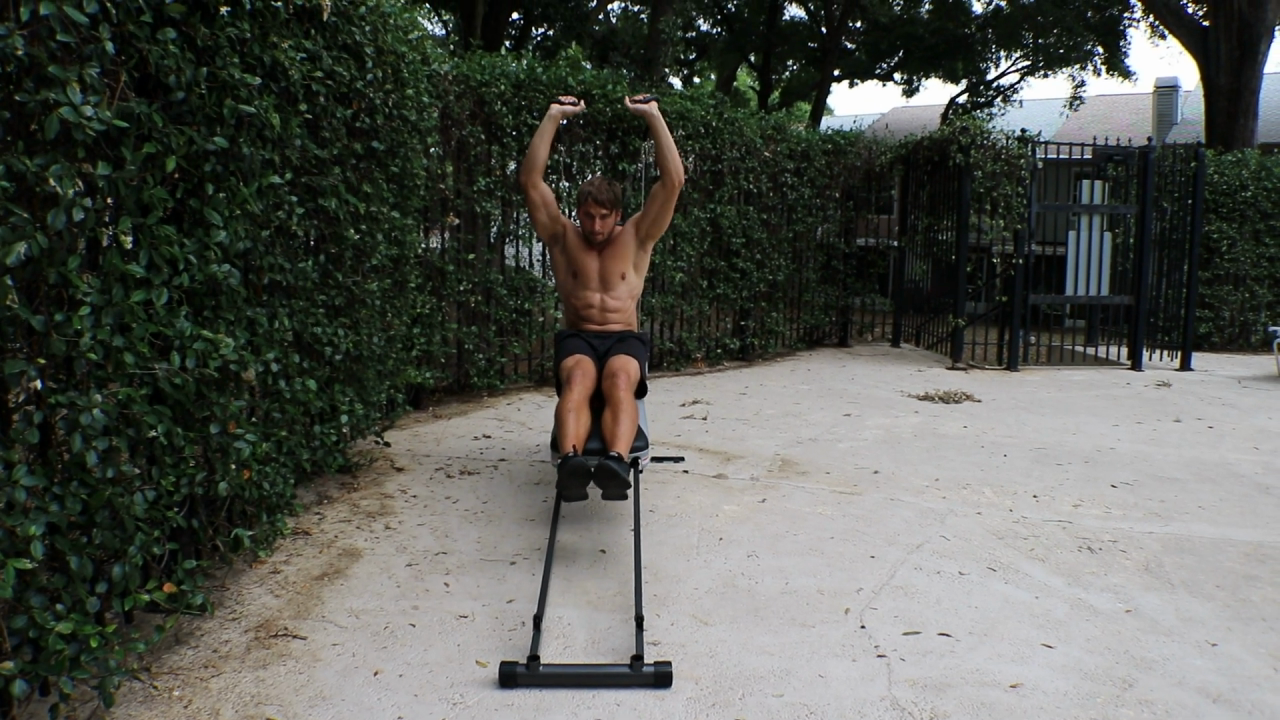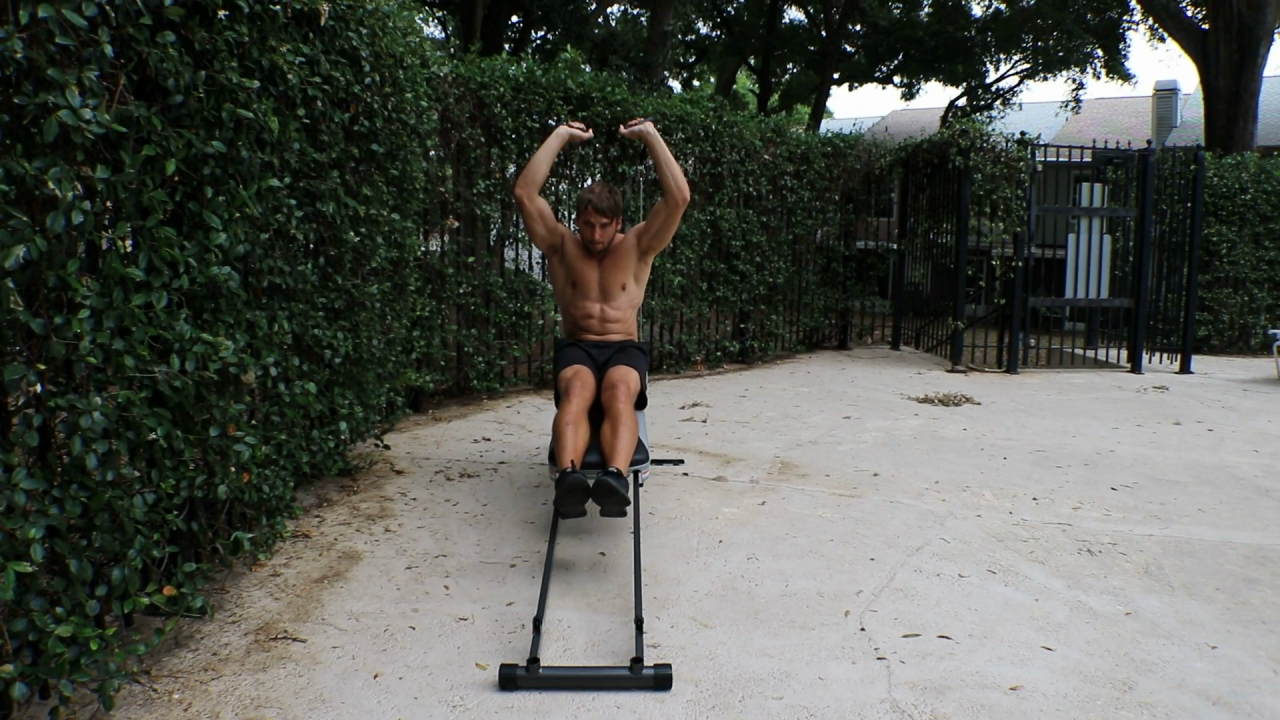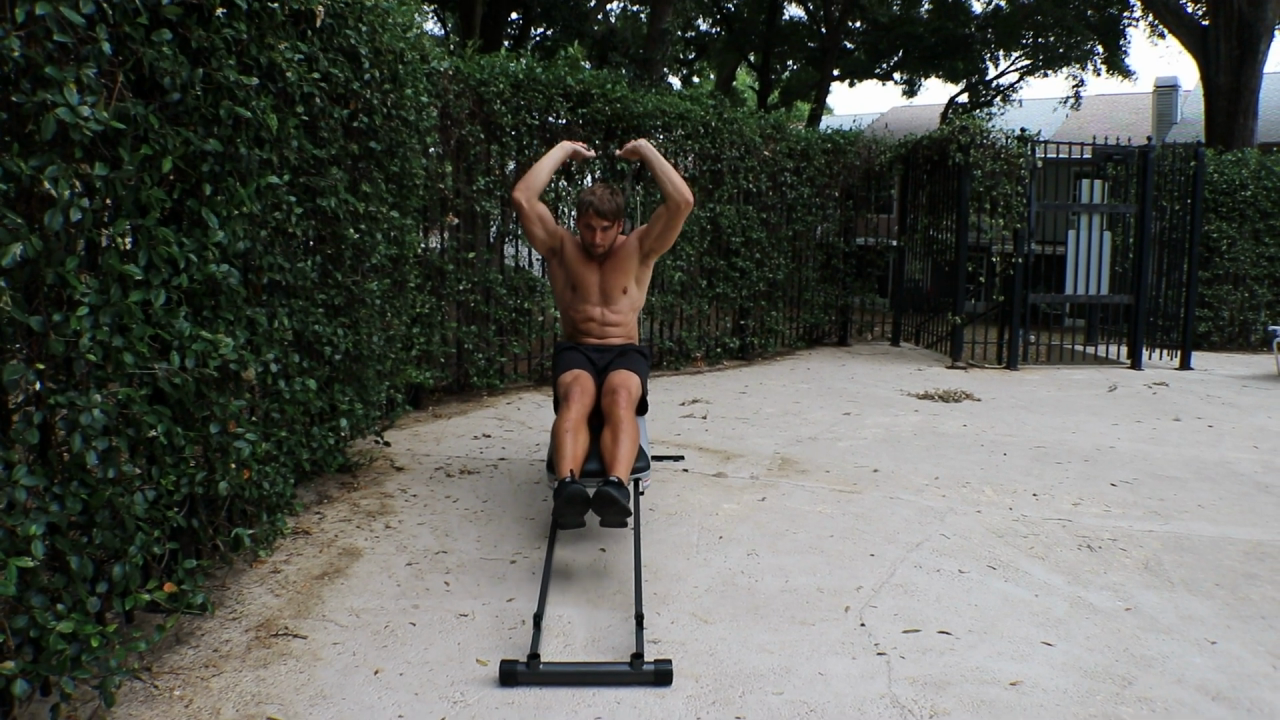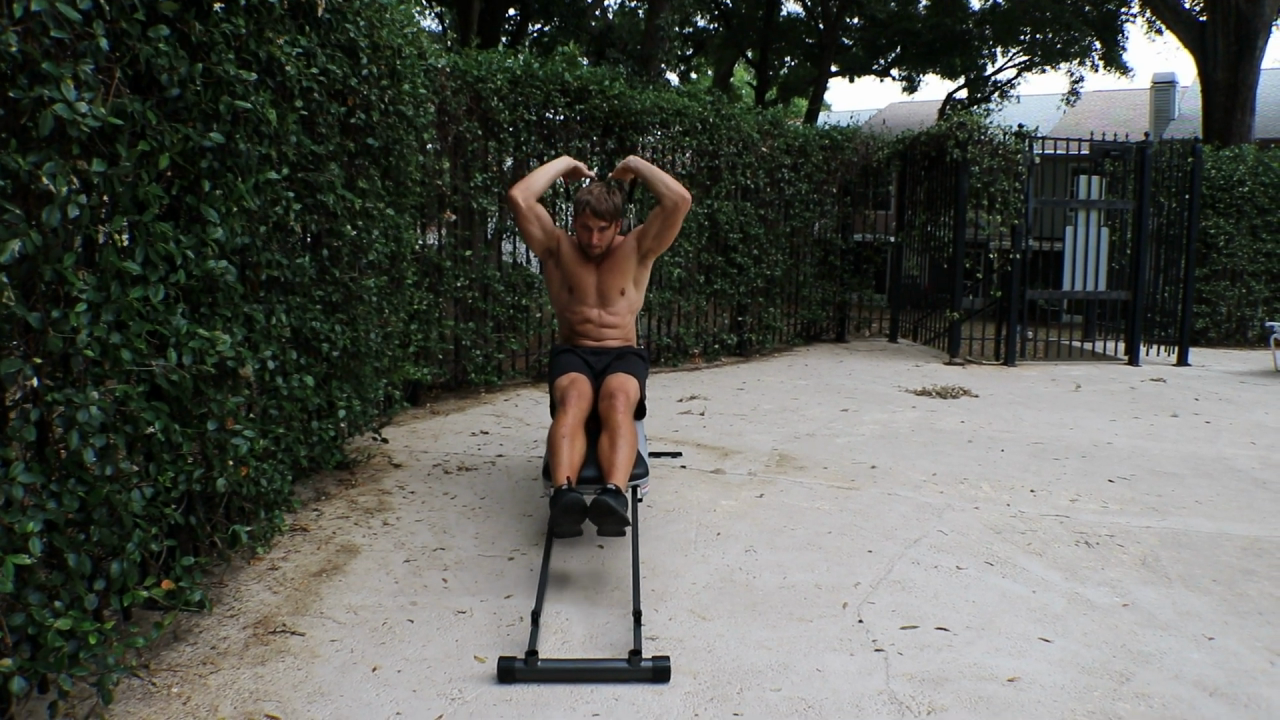
dt=0.2s
person 1, frame 1
left shoulder: (636, 238)
right shoulder: (562, 238)
left elbow: (672, 182)
right elbow: (531, 181)
left wrist: (653, 116)
right wrist: (553, 116)
left hip: (625, 339)
right hip: (577, 338)
left knee: (619, 378)
right knee: (578, 377)
left ankle: (616, 463)
right ankle: (570, 462)
person 1, frame 2
left shoulder: (637, 247)
right shoulder: (561, 246)
left elbow: (678, 198)
right elbow: (524, 194)
left wrist: (650, 135)
right wrist: (561, 136)
left hip: (625, 348)
right hip: (576, 347)
left knee: (618, 390)
right knee: (577, 389)
left ankle: (615, 478)
right ankle: (568, 477)
person 1, frame 3
left shoulder: (639, 249)
right shoulder: (561, 248)
left elbow: (682, 202)
right elbow: (521, 199)
left wrist: (646, 151)
right wrist: (564, 150)
left hip: (626, 352)
right hip: (575, 350)
left knee: (619, 396)
right knee: (576, 395)
left ankle: (616, 487)
right ankle: (566, 487)
person 1, frame 4
left shoulder: (637, 249)
right shoulder: (557, 247)
left elbow: (680, 200)
right elbow: (517, 199)
left wrist: (635, 165)
right wrist: (565, 163)
left hip: (623, 354)
right hip: (572, 353)
left knee: (617, 400)
right knee: (572, 400)
left ankle: (614, 495)
right ankle: (563, 494)
